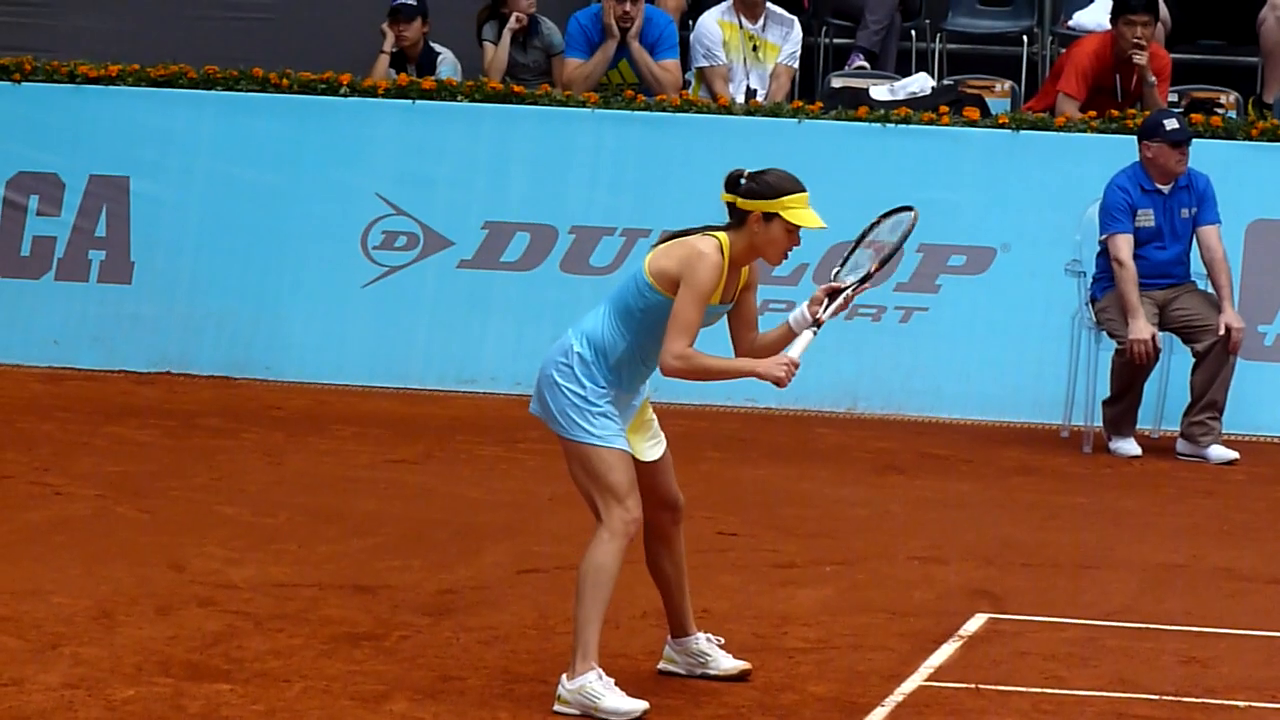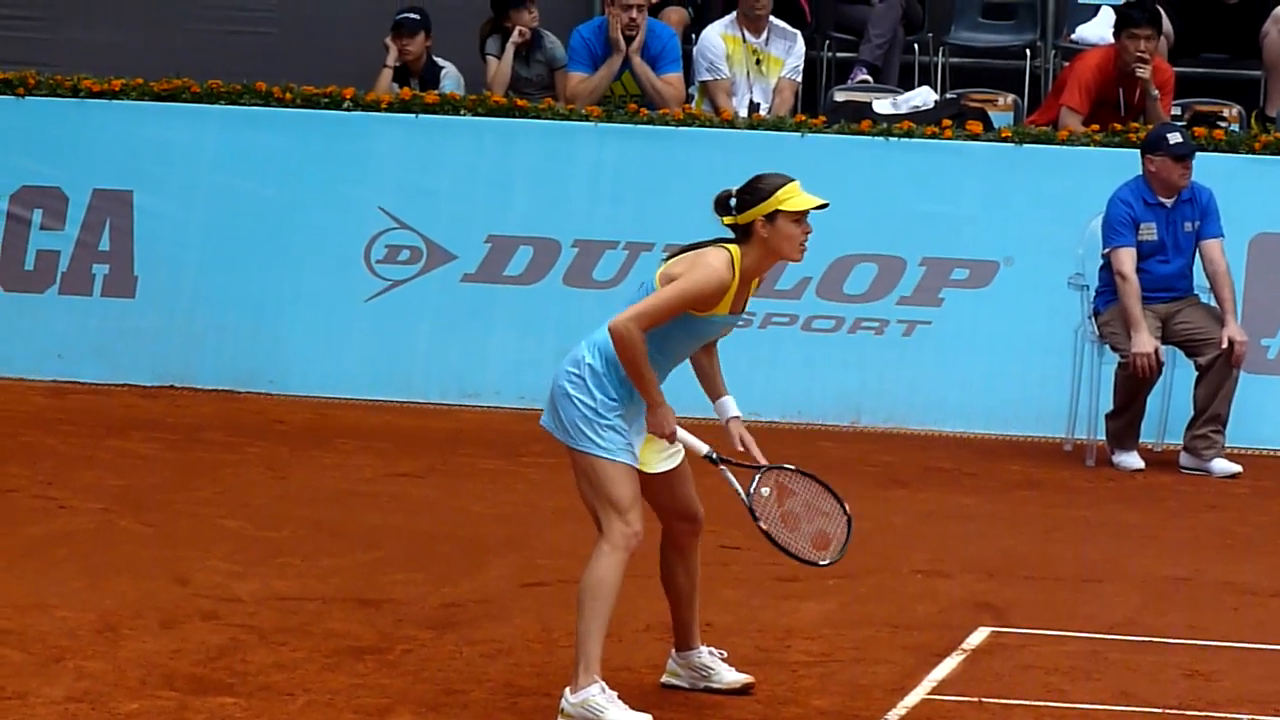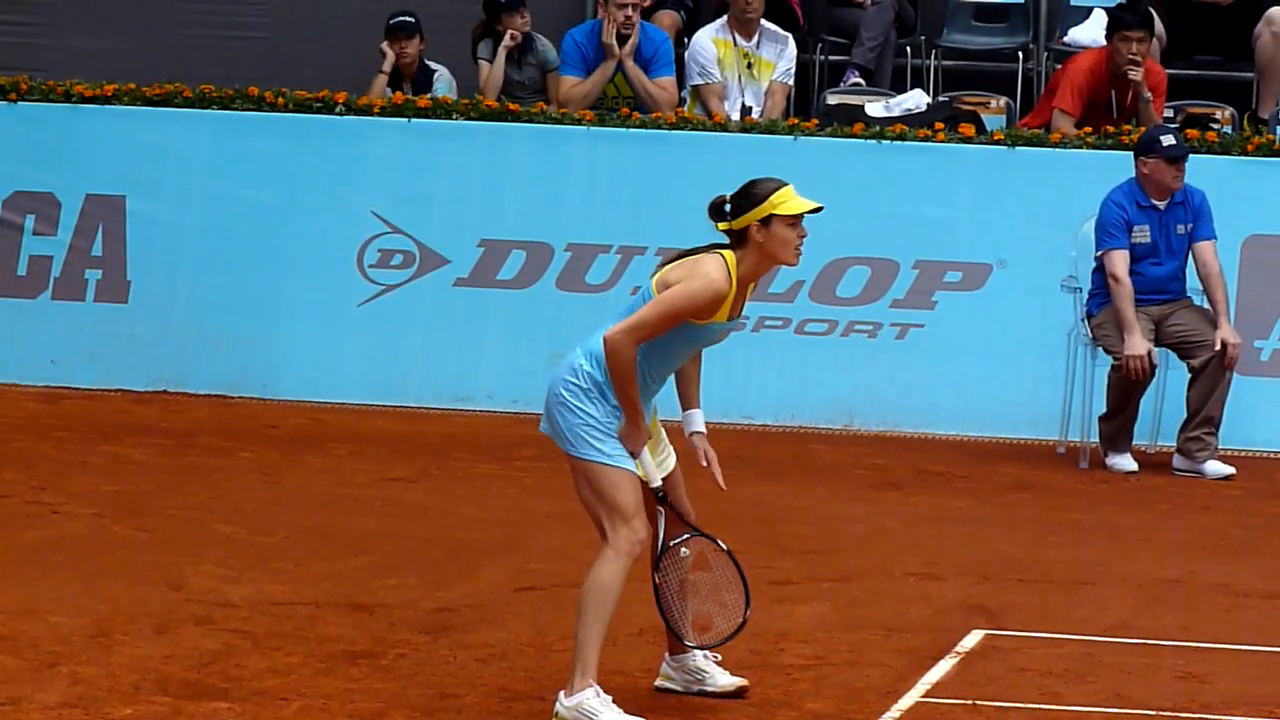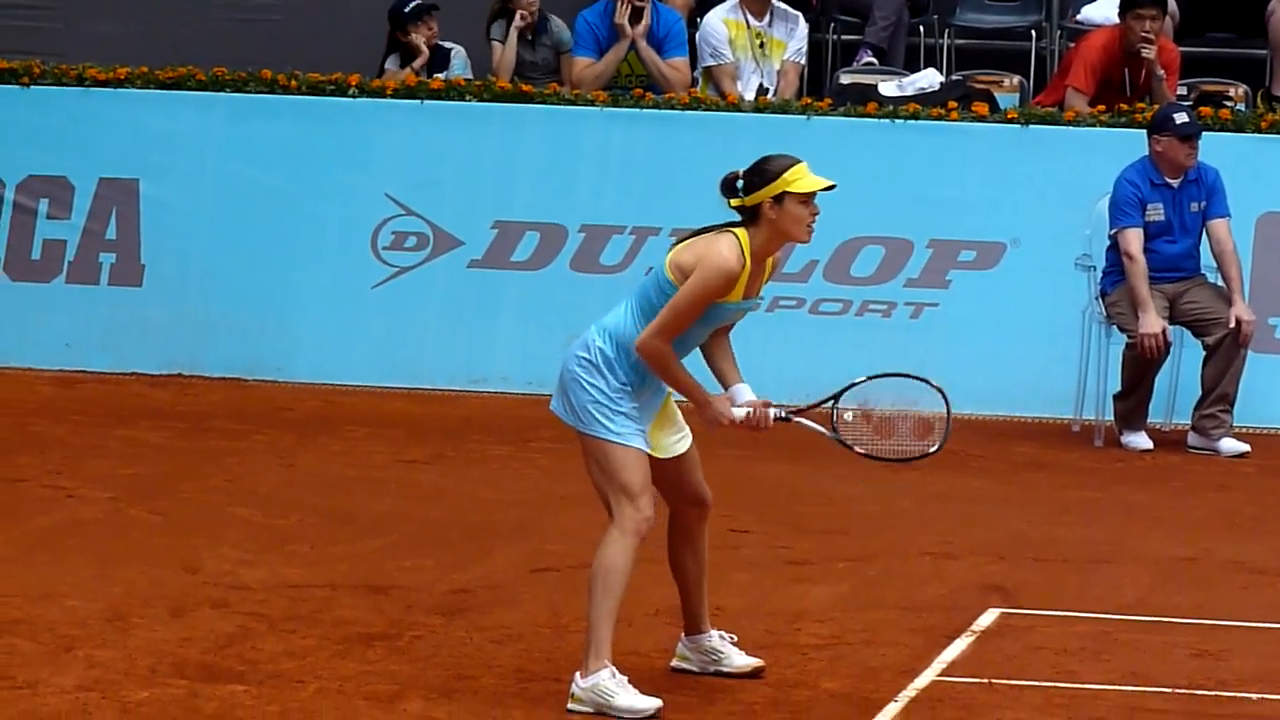
dt=0.5s
person 1, frame 1
left shoulder: (742, 268)
right shoulder: (704, 257)
left elbow: (748, 347)
right elbow: (675, 360)
left wrist: (805, 316)
right wrist: (758, 368)
left hip: (622, 388)
right hip: (581, 379)
left knee: (666, 511)
right knee: (622, 517)
left ankle: (685, 644)
person 1, frame 2
left shoulder: (747, 275)
right shoulder: (716, 270)
right elbow: (624, 326)
left wrist: (730, 416)
right wrist: (659, 405)
left hip: (634, 399)
right hip: (594, 391)
left knee: (685, 521)
right knee: (623, 532)
left ankle: (688, 657)
person 1, frame 3
left shoulder: (743, 279)
right shoulder: (713, 280)
right elbow: (619, 338)
left wrist: (695, 427)
right wrist: (635, 420)
left hip: (625, 402)
right hip: (589, 394)
right knee: (626, 537)
left ankle: (682, 662)
person 1, frame 4
left shoulder: (763, 260)
right shoulder: (725, 258)
right elbow: (650, 342)
left wrist: (742, 393)
right wrist: (706, 404)
left hip: (644, 385)
right hip: (603, 376)
left knee: (693, 506)
right knee: (633, 516)
left ankle: (698, 642)
person 2, frame 1
left shoulder: (1199, 184)
right shoulder: (1121, 188)
left elbow: (1213, 249)
right elbow: (1122, 259)
left wrist: (1228, 308)
right wrist: (1136, 319)
left hip: (1177, 288)
right hip: (1120, 289)
left knee: (1224, 332)
right knee: (1140, 344)
left ankle: (1198, 435)
right ankle: (1119, 431)
person 2, frame 2
left shoulder: (1202, 198)
right shoulder: (1124, 201)
left elbow: (1216, 263)
right elbow: (1125, 272)
left wrist: (1231, 321)
right wrist: (1140, 332)
left hip: (1181, 302)
right hip: (1124, 303)
left knee: (1227, 346)
right knee: (1144, 357)
left ankle: (1202, 449)
right ankle: (1123, 445)
person 2, frame 3
left shoulder: (1195, 200)
right shoulder: (1117, 204)
left elbow: (1209, 265)
right elbow: (1118, 275)
left wrist: (1224, 323)
right wrist: (1132, 335)
left hip: (1174, 304)
right hip: (1116, 305)
left knee: (1220, 348)
right knee: (1136, 360)
left ankle: (1195, 451)
right ankle: (1116, 446)
person 2, frame 4
left shoulder: (1208, 178)
right shoulder: (1131, 182)
left elbow: (1223, 242)
right elbow: (1132, 253)
left wrist: (1238, 301)
right wrist: (1147, 313)
left hip: (1188, 282)
right hip: (1131, 283)
left knee: (1235, 325)
right knee: (1151, 338)
left ankle: (1209, 429)
right ankle: (1131, 425)
